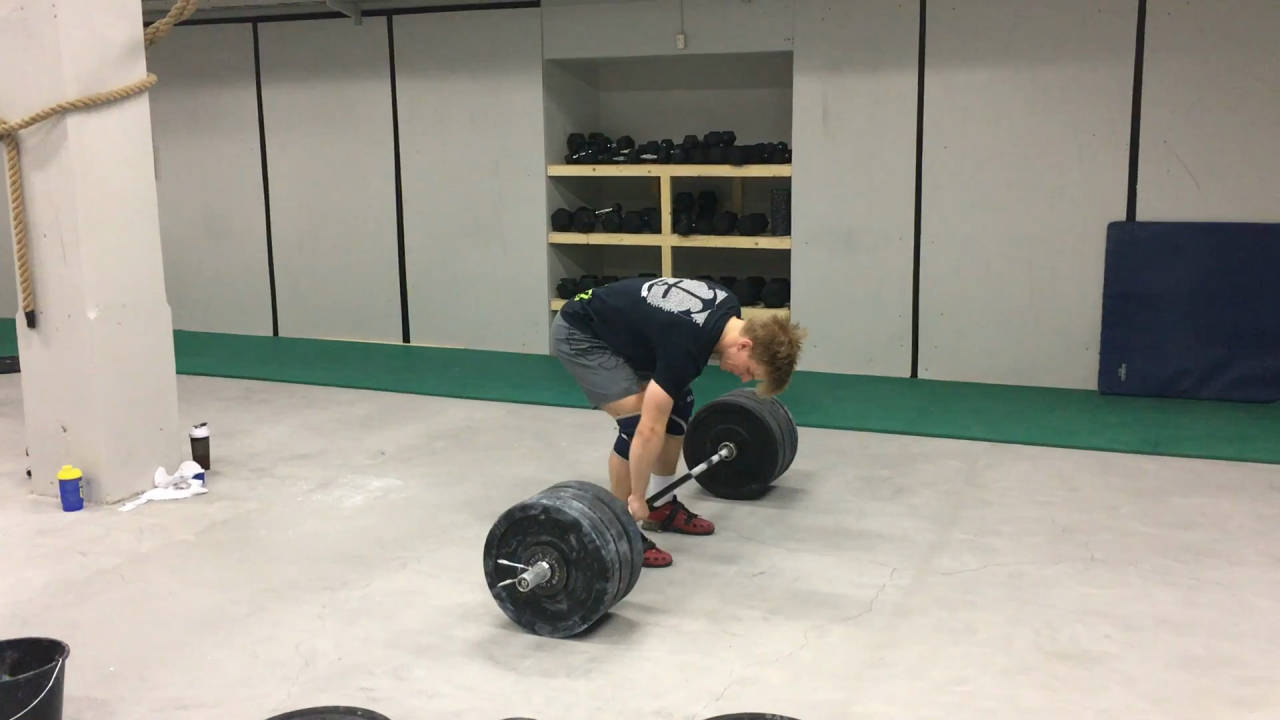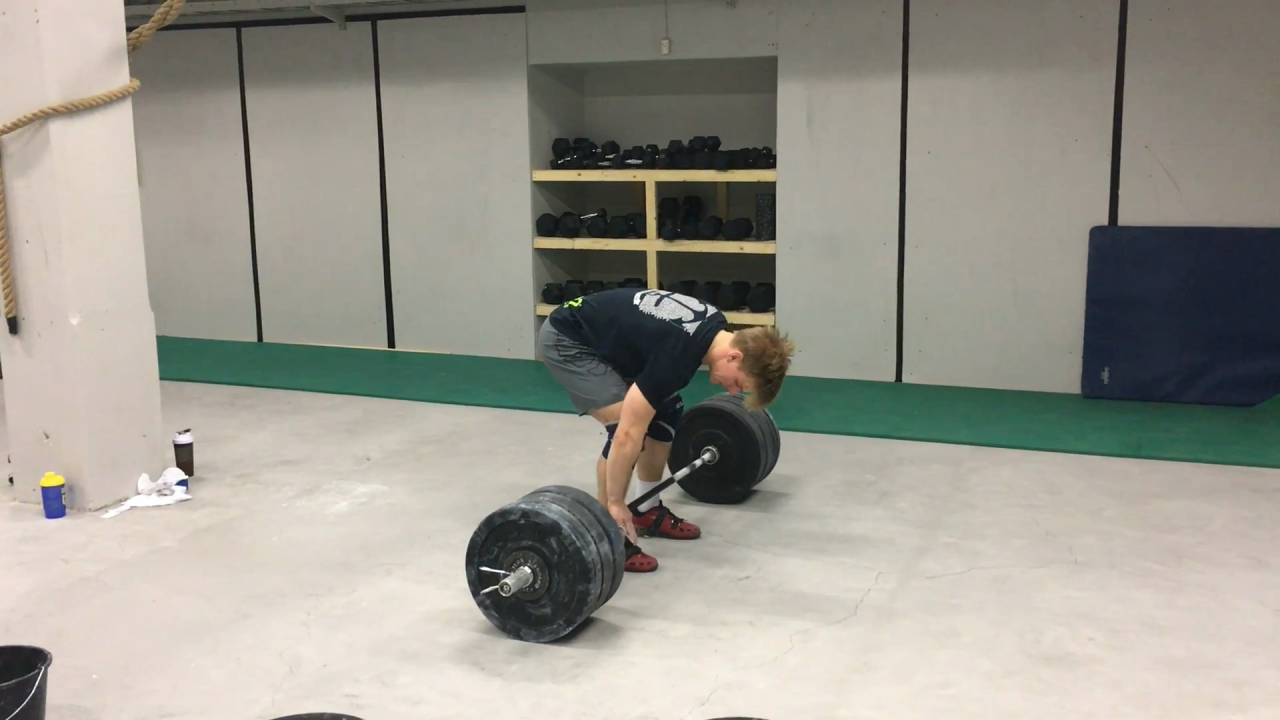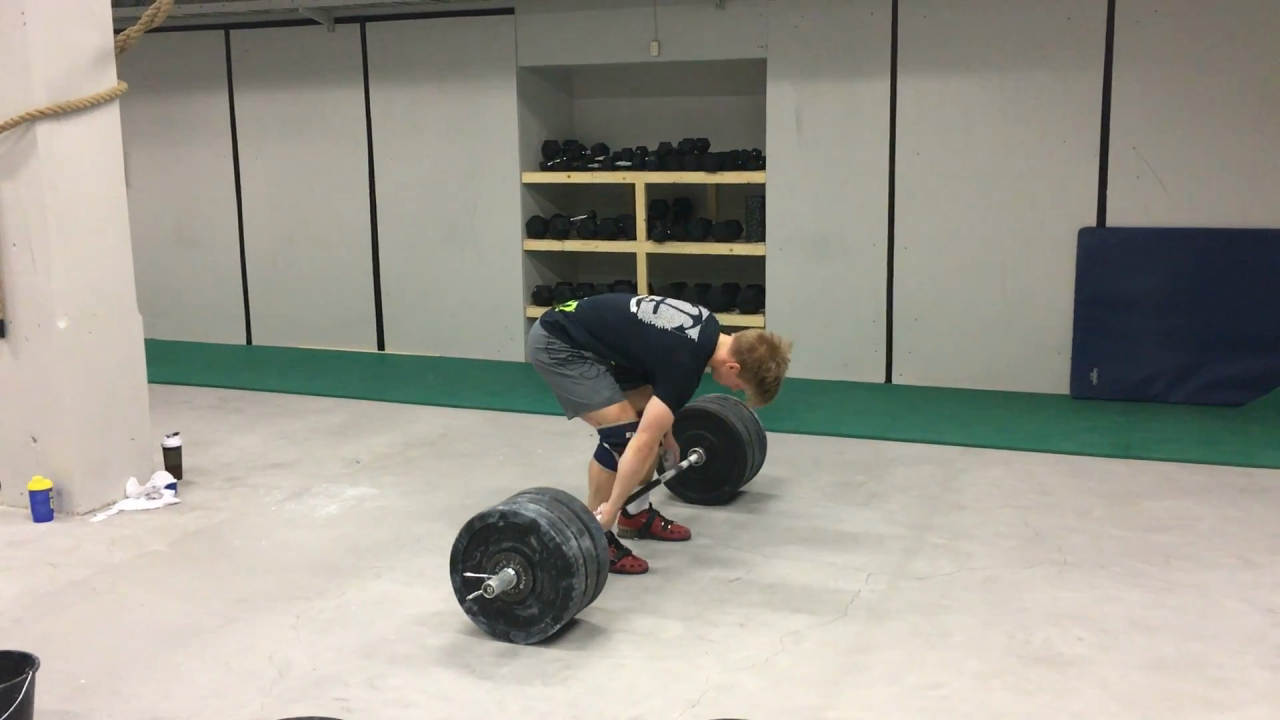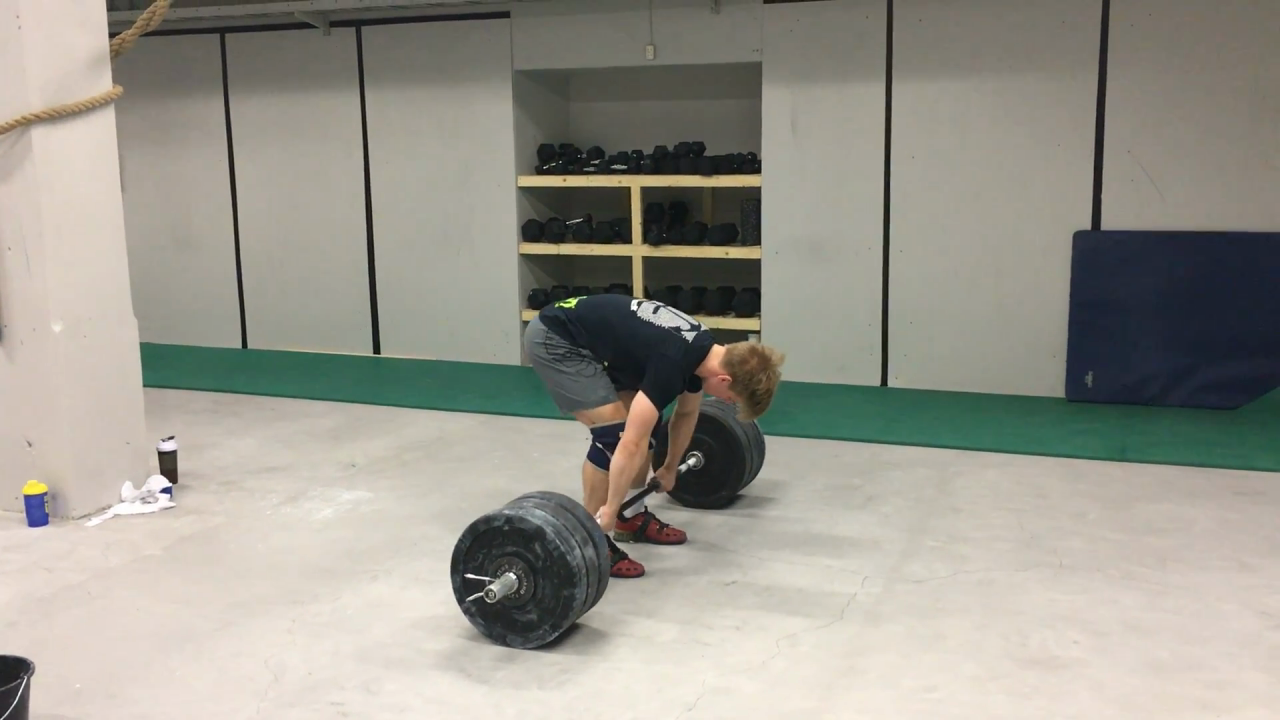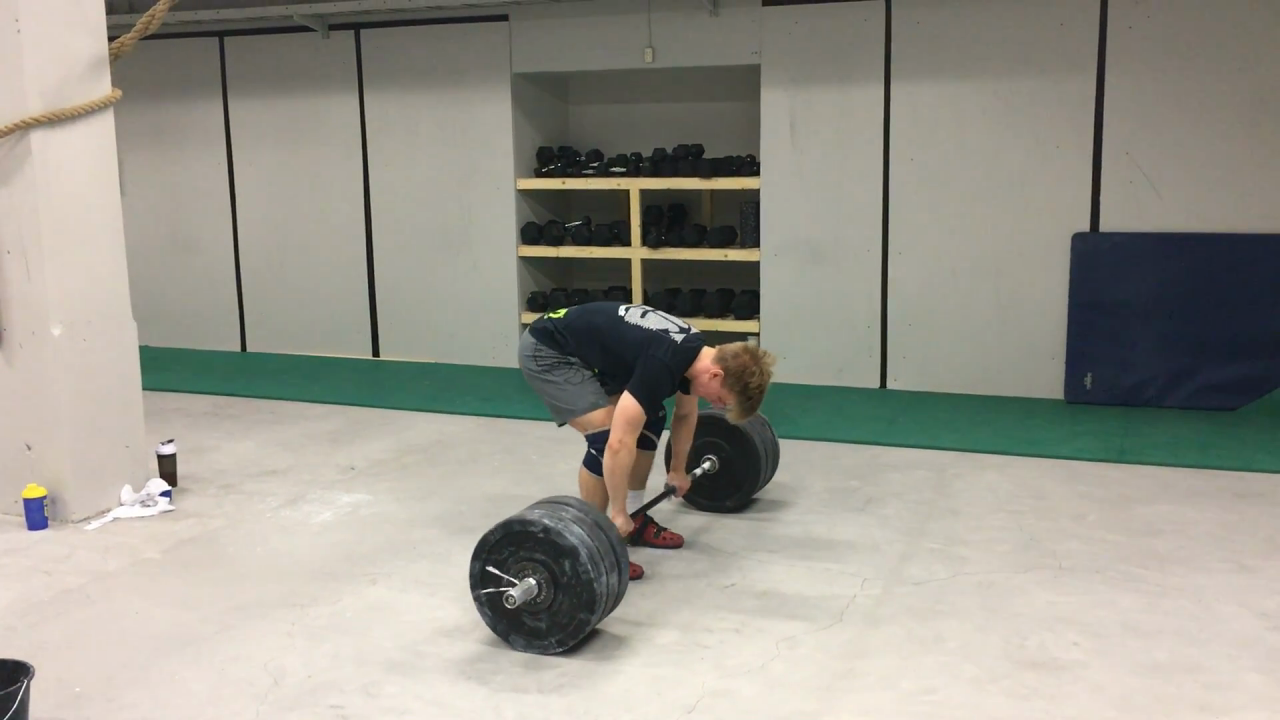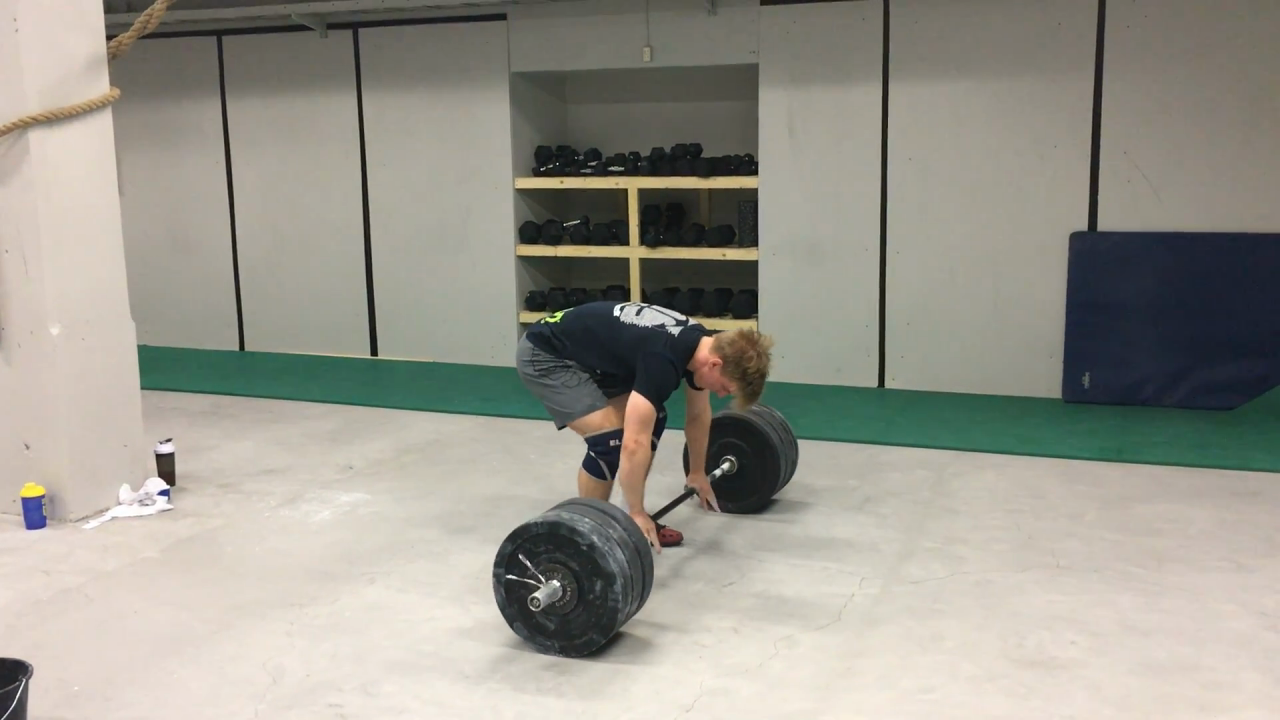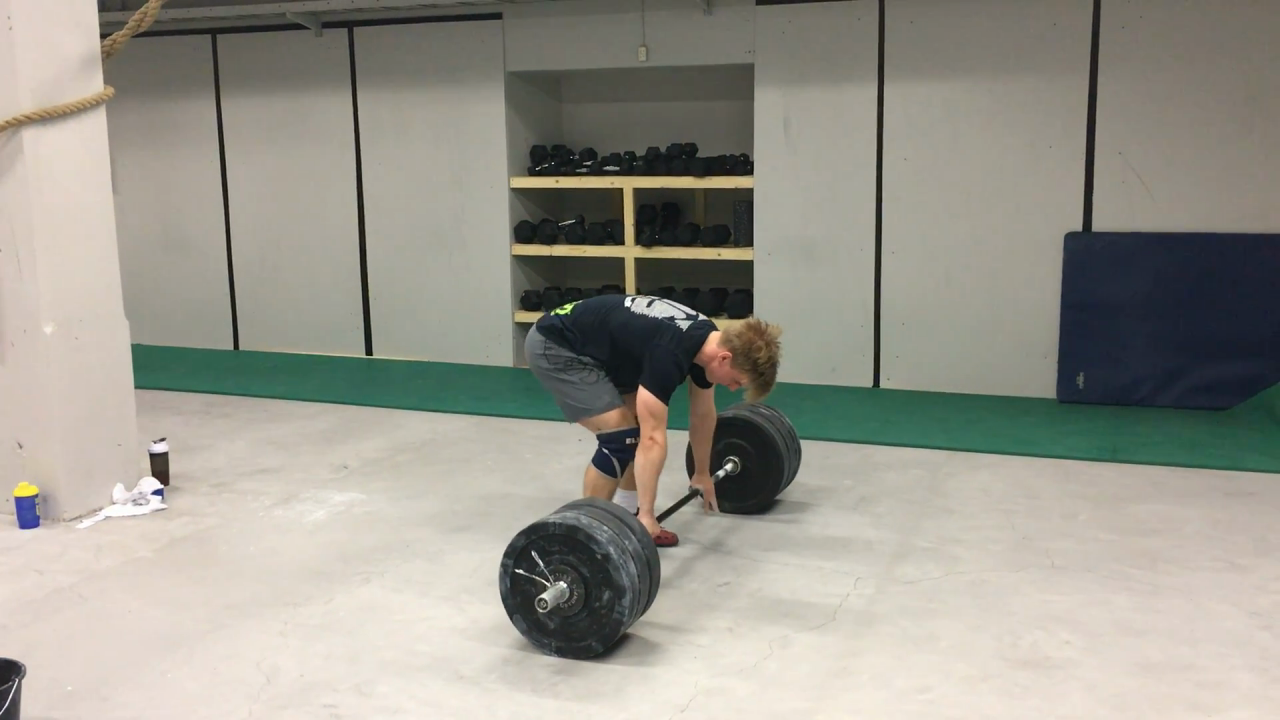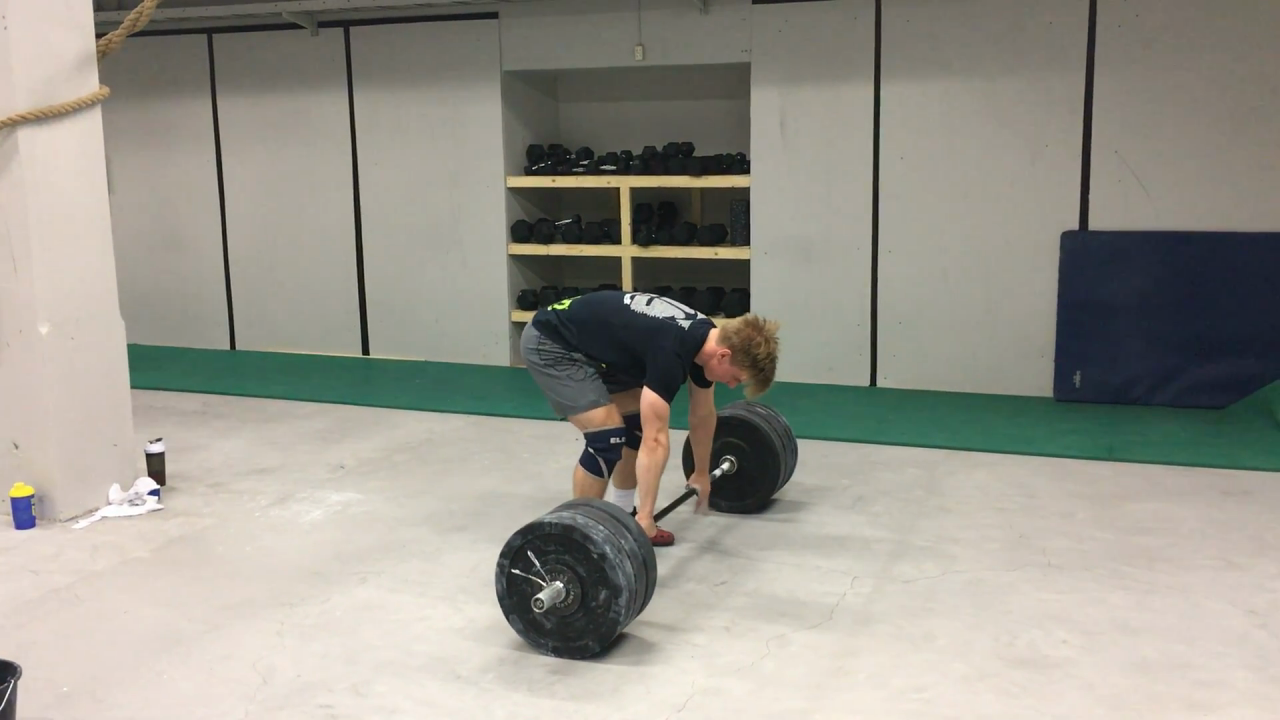
dt=0.5s
person 1, frame 1
left shoulder: (727, 308)
right shoulder: (687, 345)
right elbow: (649, 429)
right wrist: (637, 499)
left hip: (615, 325)
right hip: (578, 333)
left knee: (677, 404)
right knee: (637, 420)
left ankle: (662, 506)
person 1, frame 2
left shoulder: (715, 326)
right shoulder: (675, 356)
right elbow: (628, 433)
right wrist: (615, 503)
left hip: (602, 334)
right hip: (566, 340)
left knee: (666, 410)
right knee: (628, 426)
left ankle: (648, 511)
person 1, frame 3
left shoulder: (709, 330)
right shoulder: (684, 361)
right elbow: (644, 442)
left wrist: (668, 435)
right wrist: (611, 509)
left hip: (591, 338)
right hip: (556, 344)
left knee: (654, 417)
right knee: (621, 430)
left ankle: (636, 514)
person 1, frame 4
left shoulder: (702, 348)
right shoulder: (673, 362)
left elbow: (686, 413)
right elbow: (631, 442)
left wrist: (669, 469)
right wrist: (609, 510)
left hip: (589, 338)
right hip: (554, 340)
left knee: (648, 420)
right knee: (614, 430)
left ankle: (633, 517)
person 1, frame 5
left shoulder: (695, 351)
right shoulder: (662, 364)
left elbow: (685, 414)
right elbow: (620, 442)
left wrist: (678, 471)
right wrist: (617, 513)
left hip: (585, 347)
right hip: (546, 350)
left knee: (648, 419)
right knee: (606, 435)
left ankle: (635, 522)
person 1, frame 6
left shoulder: (700, 345)
right shoulder: (663, 359)
left elbow: (698, 415)
right elbow: (634, 442)
left wrist: (698, 473)
right wrist: (637, 515)
left hip: (584, 351)
right hip: (543, 355)
left knee: (651, 420)
right knee: (610, 437)
person 1, frame 7
left shoulder: (708, 341)
right shoulder: (670, 353)
left elbow: (702, 414)
right elbow: (651, 438)
left wrist: (702, 474)
right wrist: (646, 514)
left hip: (592, 345)
right hip: (554, 346)
left knee: (648, 421)
right knee: (619, 437)
person 1, frame 8
left shoulder: (706, 338)
right shoulder: (671, 353)
left elbow: (702, 414)
right elbow: (655, 440)
left wrist: (702, 474)
right wrist: (645, 516)
left hip: (588, 340)
right hip: (549, 343)
left knee: (638, 423)
right knee: (608, 436)
